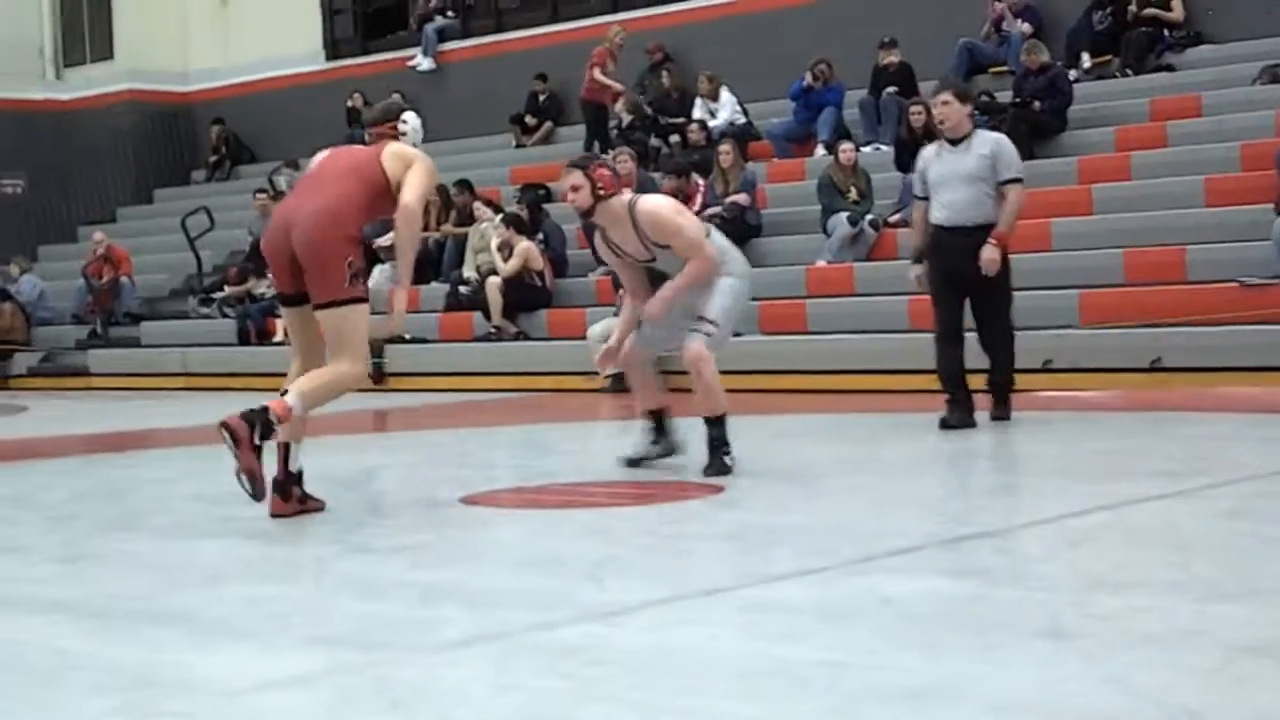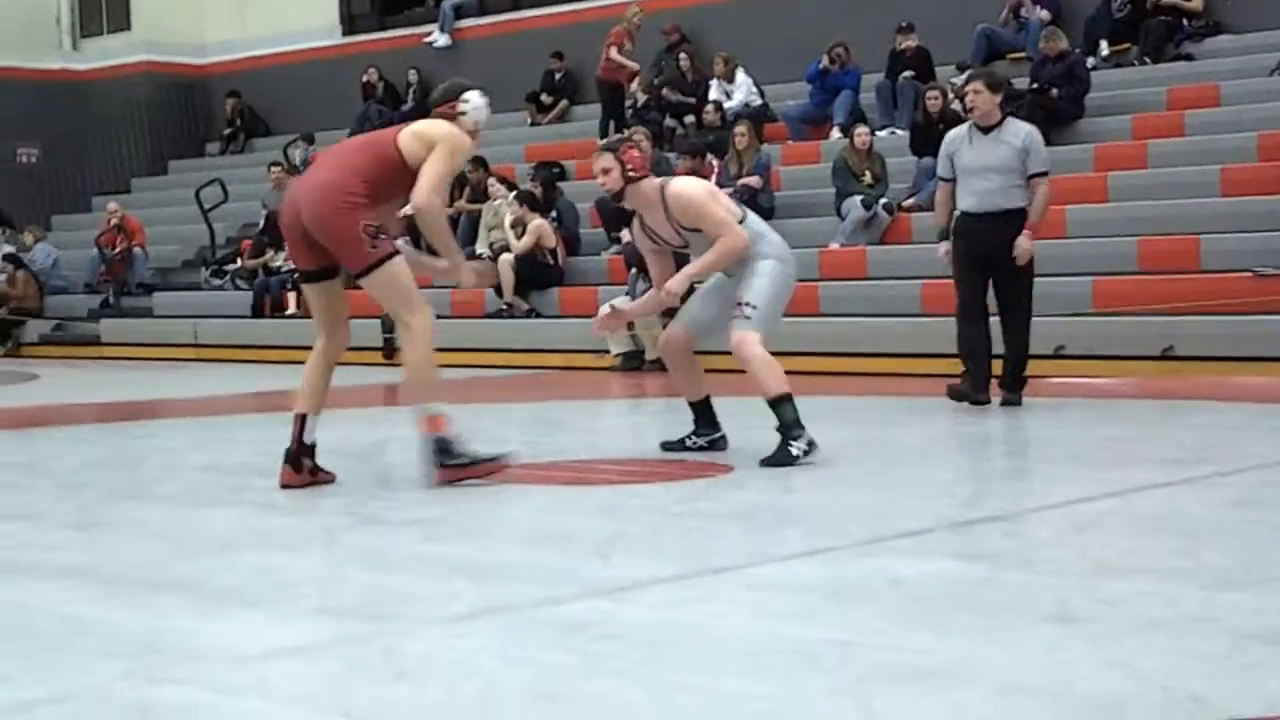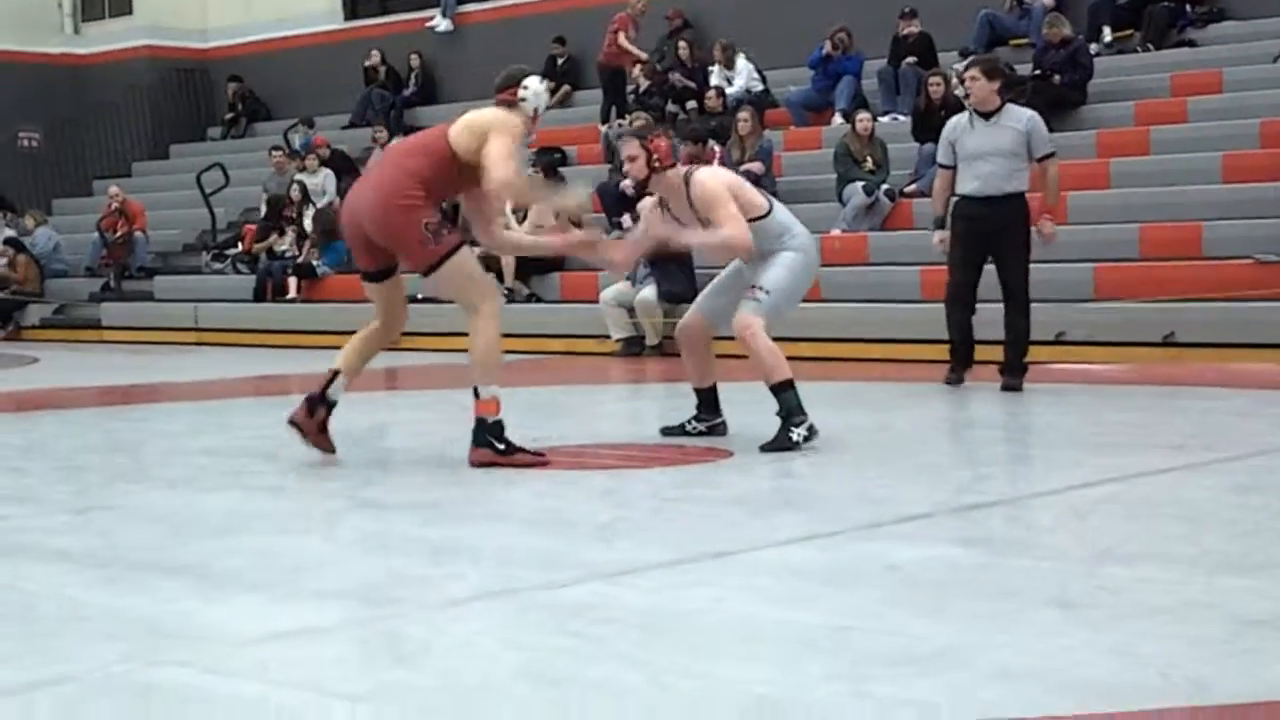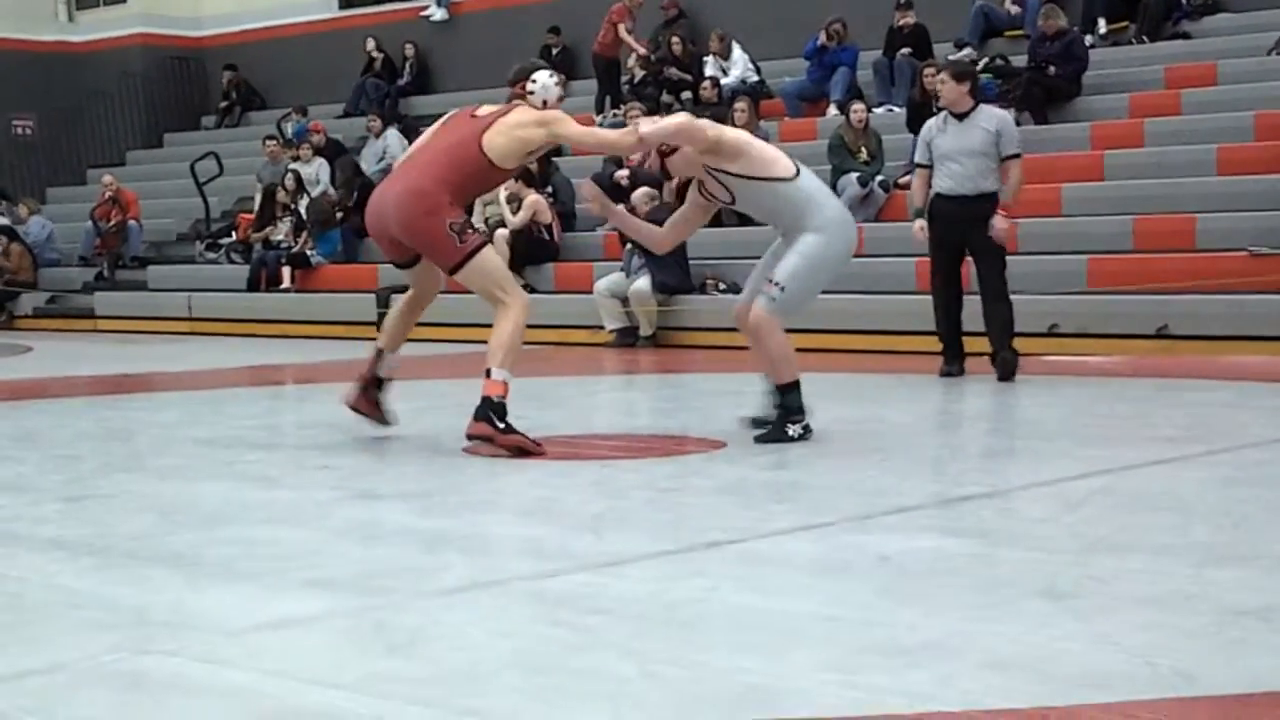
dt=0.3s
person 1, frame 1
left shoulder: (331, 154)
right shoulder: (419, 161)
right elbow: (409, 206)
right wrist: (402, 287)
left hip: (281, 224)
right hip: (328, 228)
left knee: (308, 360)
right knee: (351, 366)
left ankle: (287, 487)
right ankle: (256, 423)
person 1, frame 2
left shoulder: (406, 137)
right shoulder: (455, 139)
right elbow: (424, 203)
left wrist: (438, 267)
right wrist: (458, 263)
left hip: (298, 201)
right hip: (337, 202)
left knee: (332, 337)
right knee: (416, 319)
left ankle: (299, 459)
right ankle: (444, 452)
person 1, frame 3
left shoulder: (477, 142)
right shoulder: (505, 124)
left elbow: (487, 233)
right elbow: (504, 184)
left wrist: (556, 243)
right wrist: (560, 199)
left hip: (358, 207)
right hip: (390, 206)
left knee: (390, 322)
right knee: (487, 306)
left ankle: (315, 408)
right ankle: (489, 438)
person 1, frame 4
left shoulder: (470, 114)
right shoulder: (541, 122)
left elbow: (408, 161)
right elbow: (619, 142)
left hip: (382, 204)
right hip: (426, 208)
left knee: (424, 289)
right knee: (513, 301)
left ankle: (370, 386)
right ankle: (490, 414)
person 2, frame 1
left shoulder: (996, 144)
right shoulder: (927, 156)
left elbow: (1014, 196)
right elbow: (921, 210)
left wrist: (996, 242)
right wrist: (918, 258)
left hip: (985, 243)
right hip: (942, 246)
left knee: (995, 328)
right knee: (947, 330)
left ankle: (1001, 398)
right ankle: (959, 406)
person 2, frame 2
left shoulder: (1025, 135)
right shoulder: (953, 139)
left elbow: (1041, 188)
right elbow: (945, 191)
left wrist: (1029, 233)
right wrist: (943, 236)
left hip: (1011, 228)
right hip: (969, 230)
left knee: (1015, 312)
right knee: (969, 309)
left ankle: (1012, 385)
right ankle: (976, 383)
person 2, frame 3
left shoulder: (1027, 120)
right shoulder: (954, 127)
left elbow: (1049, 168)
right elbow: (943, 178)
left wrist: (1048, 214)
right wrist: (939, 223)
left hip: (1010, 212)
right hip: (968, 213)
left knee: (1016, 292)
right knee: (959, 292)
left ankle: (1013, 370)
right ankle: (960, 362)
person 2, frame 4
left shoulder: (998, 119)
right shoulder: (931, 128)
left elbow: (1013, 170)
right elbow: (921, 176)
left wrist: (1003, 213)
right wrist: (918, 215)
left hip: (983, 209)
right hip: (943, 211)
left knee: (994, 284)
right knee: (944, 288)
left ankle: (1004, 354)
right ankle: (952, 356)
person 3, frame 1
left shoulder: (650, 210)
right shoulder: (604, 241)
left elbow: (706, 258)
right elbow: (638, 295)
left wrist: (662, 297)
right wrist: (617, 340)
left hip: (724, 274)
right hip: (687, 284)
left knee: (695, 355)
right knee: (631, 356)
left ankle: (720, 448)
right ankle: (660, 435)
person 3, frame 2
left shoulder: (681, 192)
right shoulder: (641, 229)
left elbow: (736, 239)
right elbow: (664, 292)
left wrist: (686, 275)
right wrist: (626, 313)
left hip: (766, 259)
right hip: (731, 271)
left knee: (743, 341)
right knee: (671, 343)
left ankle: (795, 436)
right ankle: (708, 430)
person 3, frame 3
left shoulder: (702, 185)
right shoulder: (659, 206)
left elbow: (740, 241)
right elbow: (622, 259)
left wrist: (677, 235)
left hip: (787, 251)
right hip: (756, 260)
left knee: (746, 326)
right knee: (689, 330)
left ankle: (797, 421)
right ankle: (708, 416)
person 3, frame 4
left shoulder: (714, 141)
right shoulder: (704, 190)
left elbow: (680, 125)
right elbow: (662, 241)
left wrist: (644, 129)
right wrist: (611, 211)
left hip: (827, 230)
right hip: (800, 233)
left knee: (761, 320)
right knee: (745, 313)
left ankle: (795, 418)
right ankle: (784, 405)
